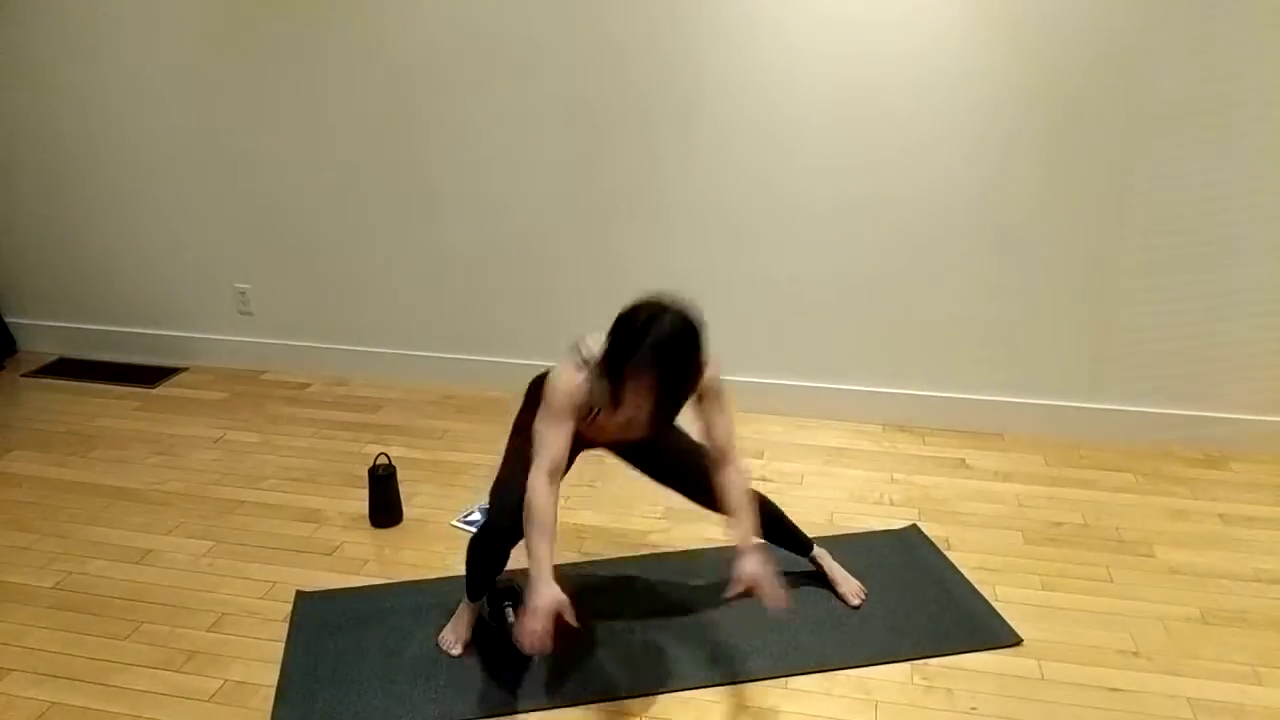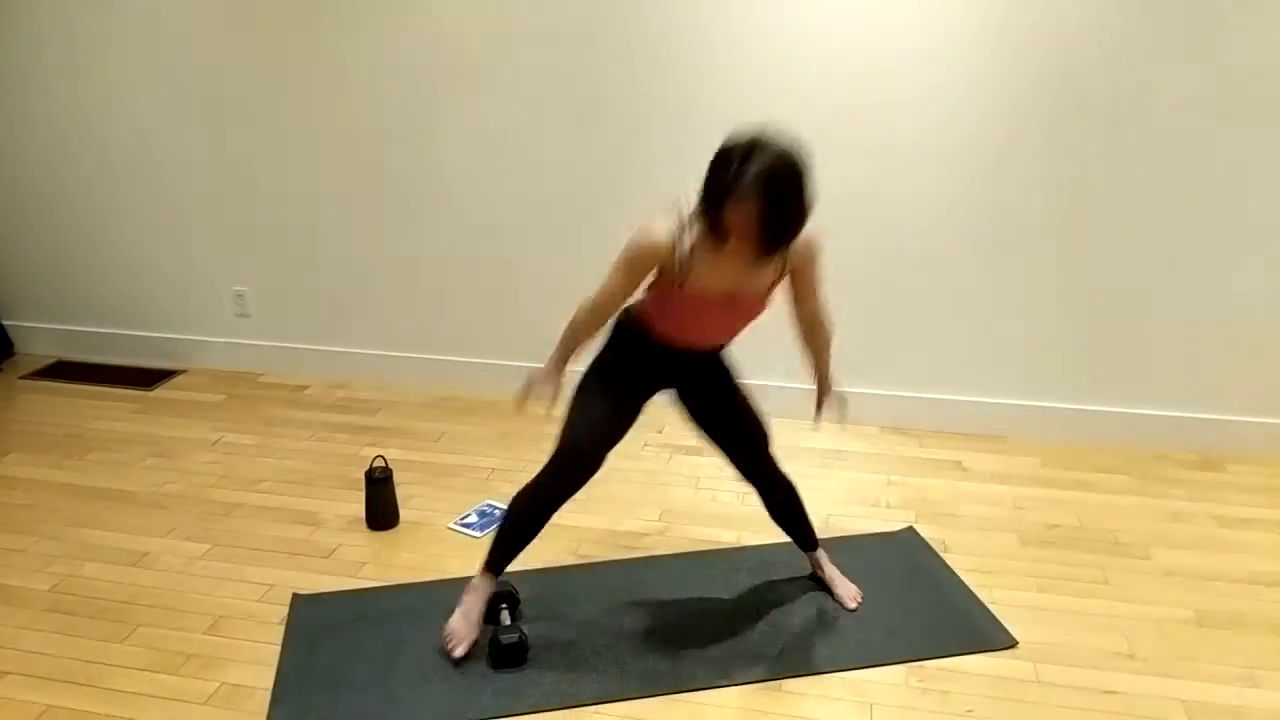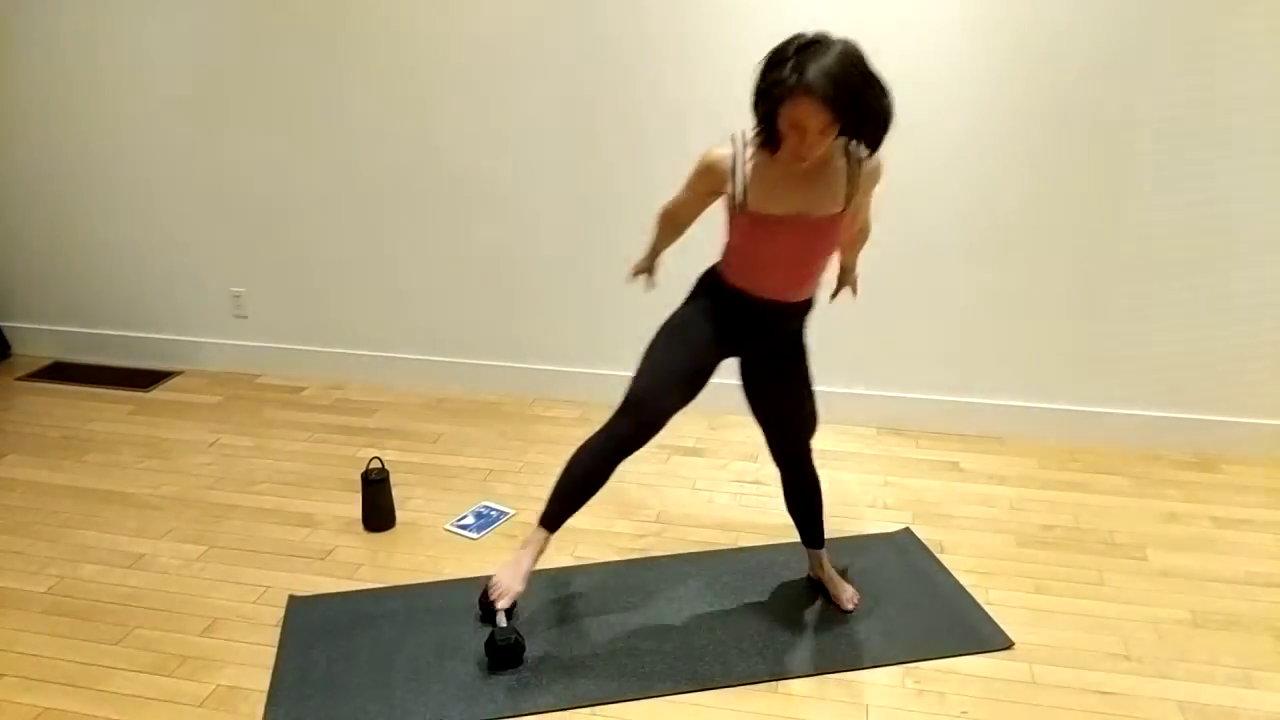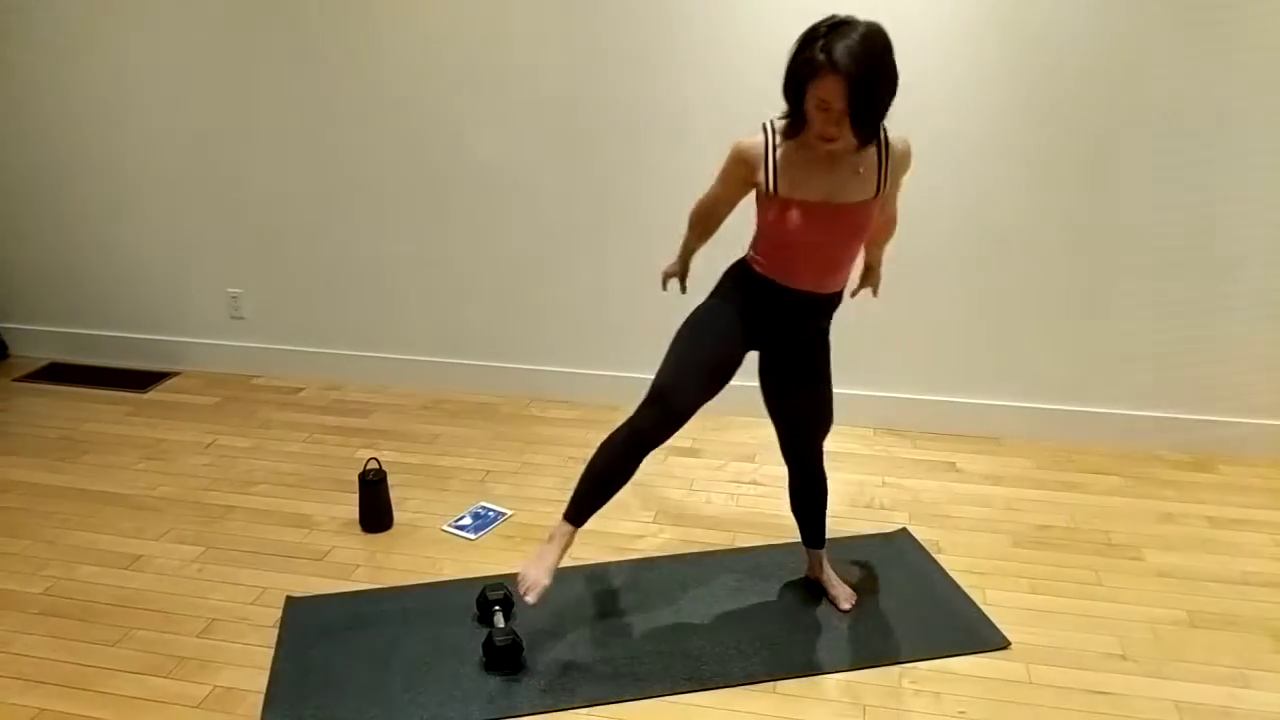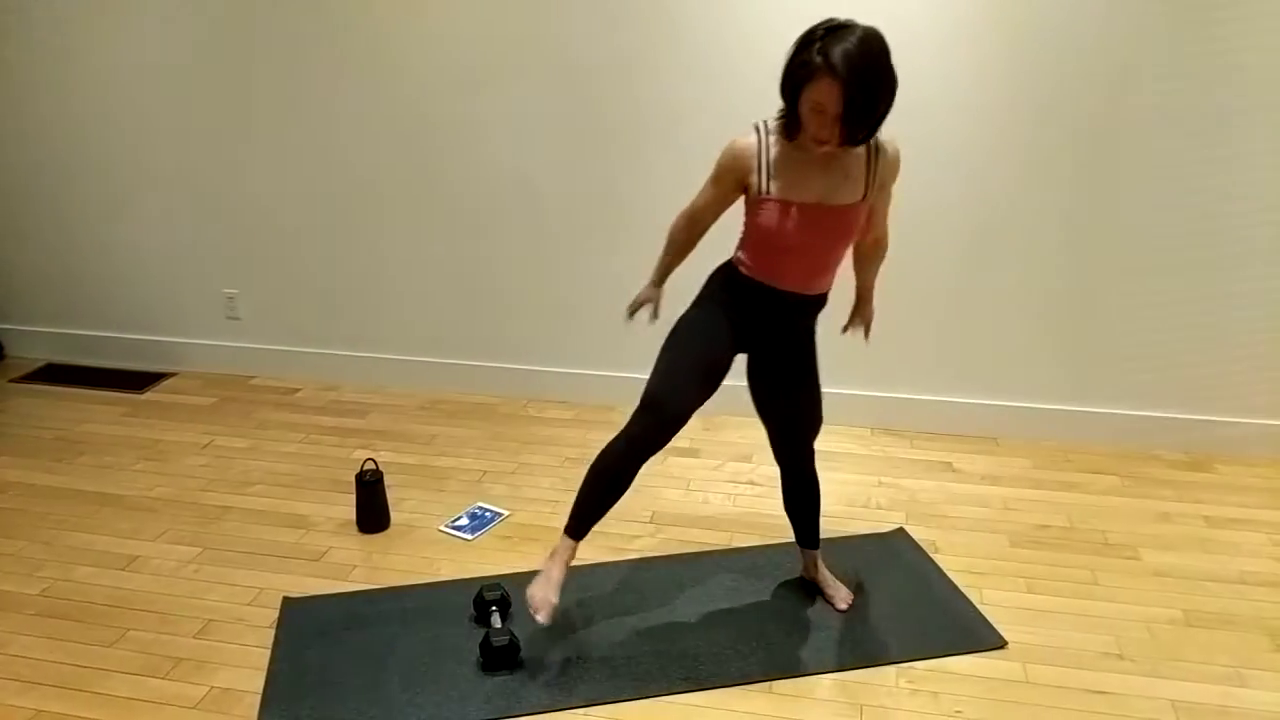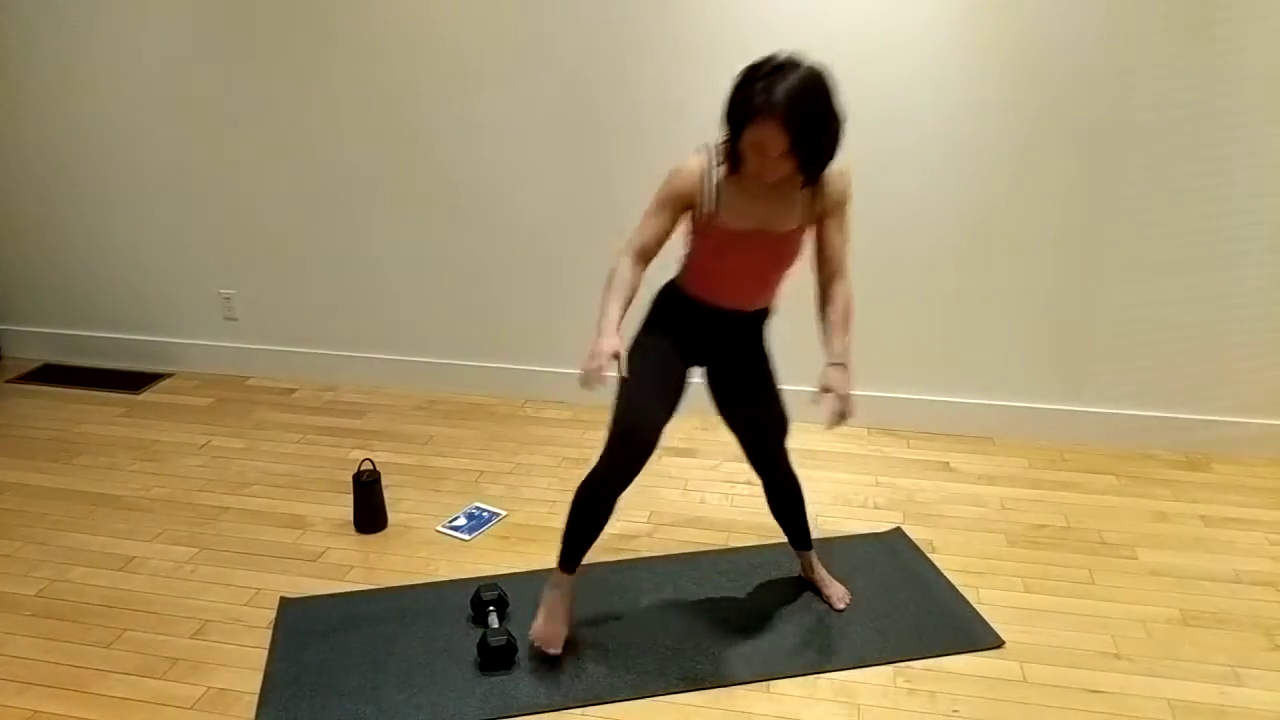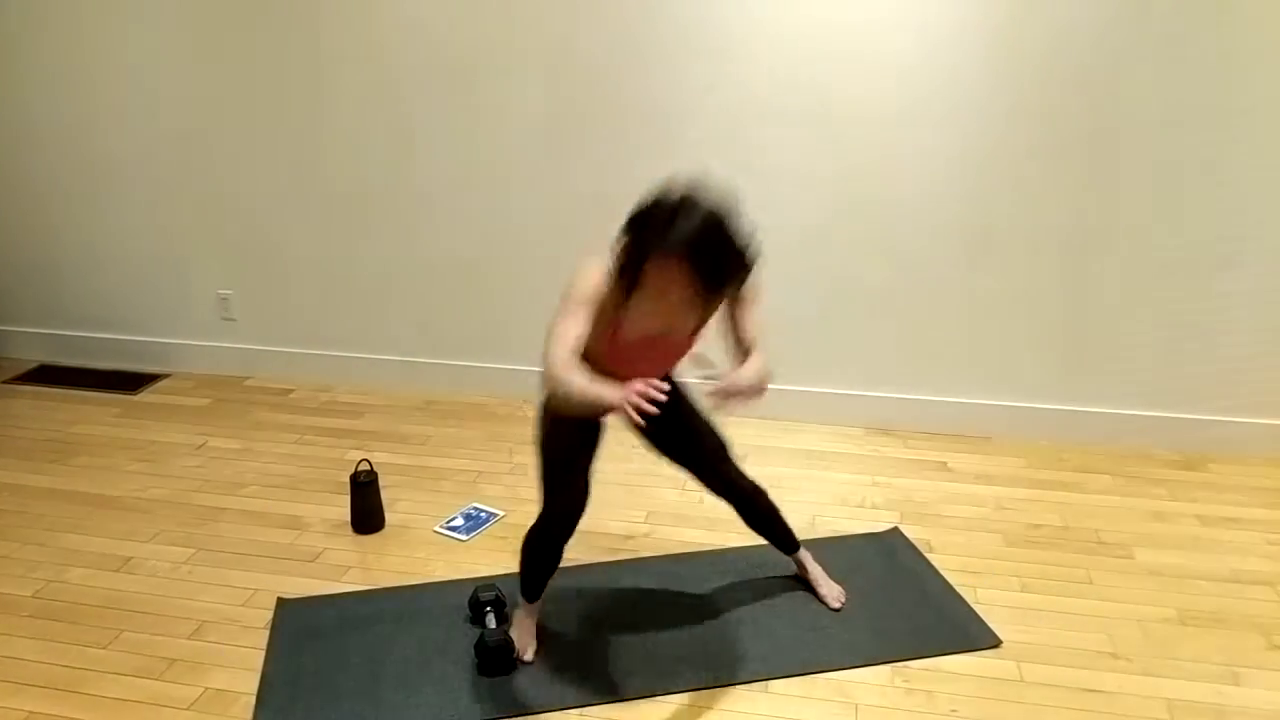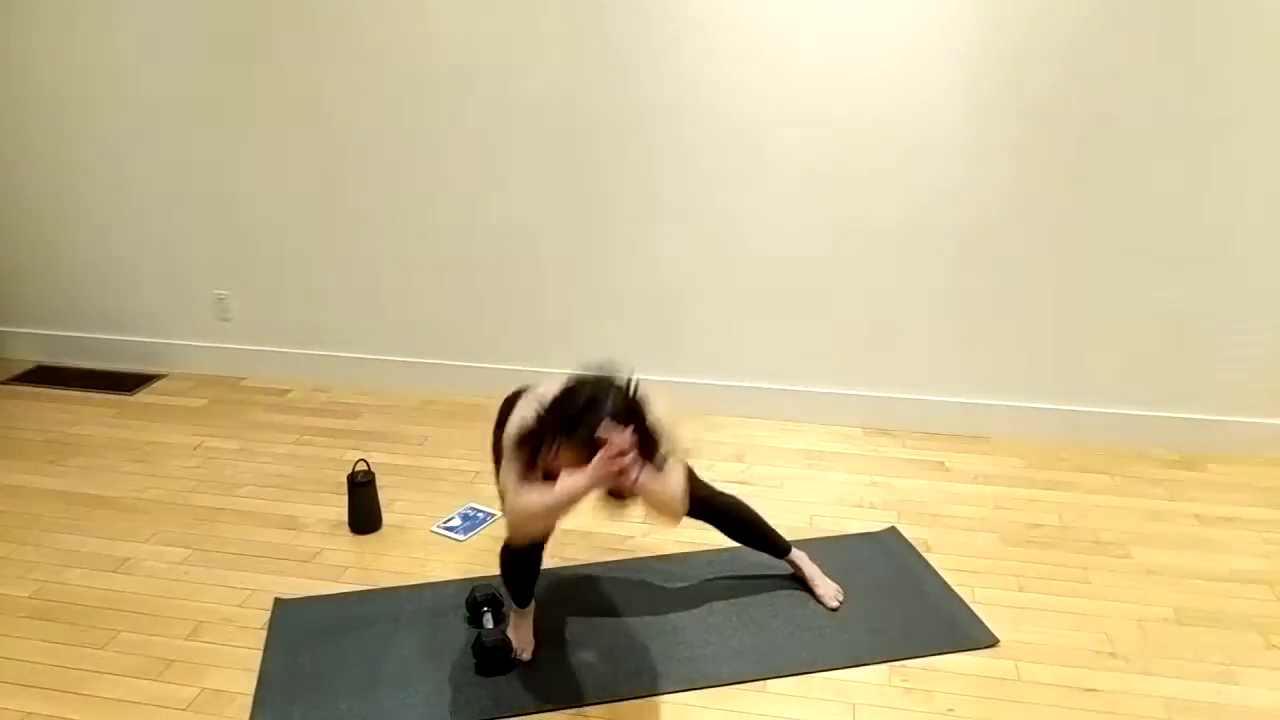
dt=0.2s
person 1, frame 1
left shoulder: (699, 377)
right shoulder: (570, 381)
left elbow: (728, 464)
right elbow: (542, 480)
left wrist: (749, 550)
right wrist: (541, 582)
left hip: (643, 435)
right hip: (563, 421)
left knee: (723, 496)
right knee: (501, 526)
left ankle: (816, 557)
right ankle: (471, 605)
person 1, frame 2
left shoulder: (797, 250)
right shoulder: (665, 242)
left elbow: (811, 317)
right elbow: (601, 305)
left wrist: (823, 377)
right wrist: (554, 368)
left hip: (706, 365)
right hip: (638, 355)
left knee: (762, 468)
right knee: (565, 474)
left ankle: (818, 560)
right ankle: (480, 587)
person 1, frame 3
left shoulder: (863, 168)
right shoulder: (726, 164)
right elbow: (676, 214)
left wrist: (849, 268)
right wrist: (651, 256)
left hip: (783, 330)
right hip: (715, 309)
left knee: (795, 455)
right knee: (629, 426)
left ankle: (819, 564)
right ankle: (531, 548)
person 1, frame 4
left shoulder: (892, 157)
right shoulder: (757, 151)
right elbow: (710, 210)
left wrist: (871, 265)
right wrist: (682, 258)
left hip: (808, 324)
right hip: (743, 300)
left knee: (805, 452)
right knee: (654, 419)
left ankle: (817, 563)
right ankle: (557, 540)
person 1, frame 5
left shoulder: (880, 161)
right shoulder: (750, 151)
left elbow: (872, 239)
right elbow: (694, 220)
left wrist: (864, 298)
right wrist: (653, 282)
left hip: (793, 324)
right hip: (729, 303)
left knee: (797, 455)
right knee: (649, 429)
left ankle: (812, 562)
right ankle: (562, 556)
person 1, frame 6
left shoulder: (827, 191)
right shoulder: (697, 175)
left elbow: (835, 280)
right elbow: (632, 257)
left wrist: (838, 362)
right wrist: (608, 328)
left hip: (740, 336)
right hip: (675, 324)
left knee: (773, 461)
right knee: (620, 462)
left ankle: (809, 563)
right ankle: (561, 586)
person 1, frame 7
left shoulder: (728, 285)
right shoulder: (601, 281)
left elbow: (756, 356)
right elbow: (559, 373)
left wrist: (749, 378)
right wrist: (613, 395)
left hip: (653, 387)
right hip: (584, 392)
left knee: (729, 481)
right knee: (561, 518)
left ankle: (803, 561)
right ankle: (526, 608)
person 1, frame 8
left shoulder: (644, 422)
right shoulder: (526, 420)
left elbow: (676, 506)
right elbow: (520, 522)
left wrist: (635, 474)
right wrist: (588, 477)
left hip: (602, 419)
right hip: (541, 433)
left knee: (704, 498)
right knee: (525, 541)
left ankle: (797, 558)
right ankle: (522, 611)
